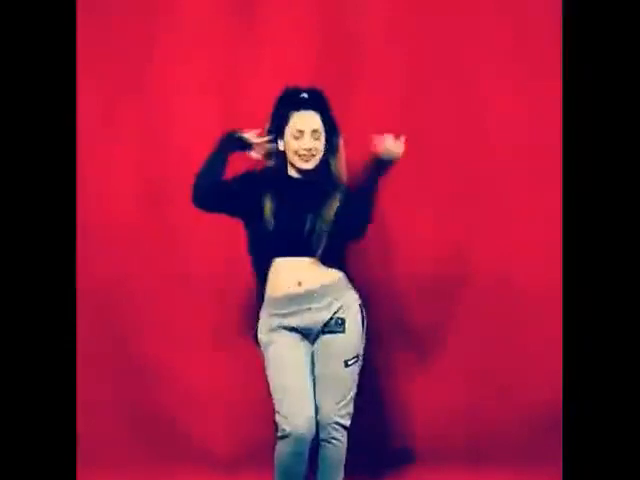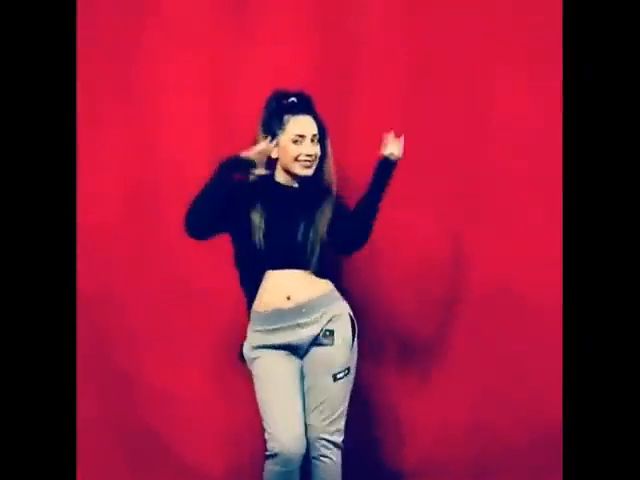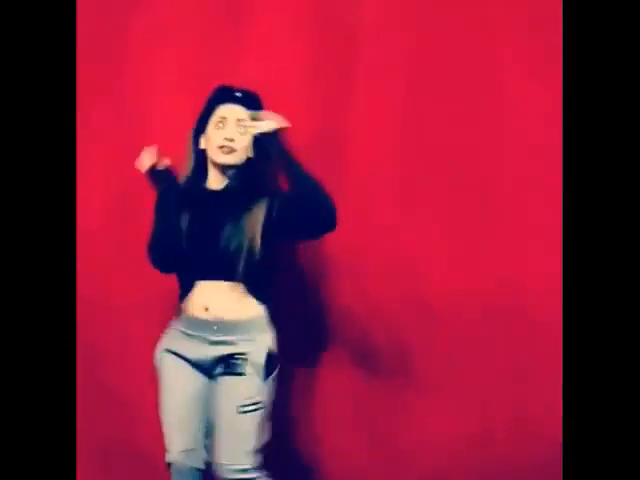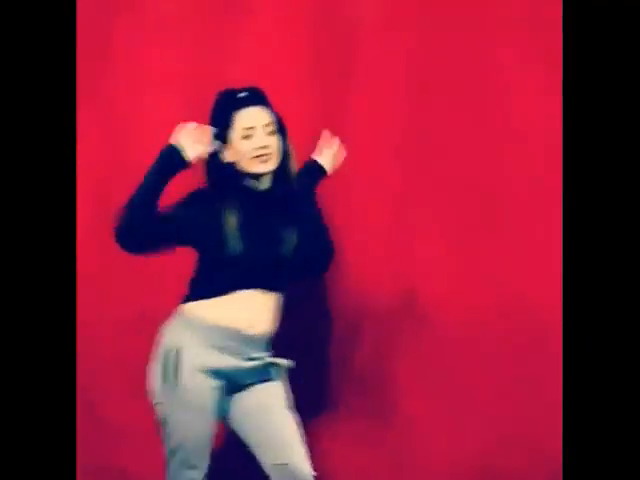
dt=1s
person 1, frame 1
left shoulder: (336, 191)
right shoulder: (260, 184)
left elbow: (353, 230)
right elbow: (205, 196)
left wrist: (378, 168)
right wrist: (230, 144)
left hip: (336, 309)
right hip: (281, 317)
left knee: (334, 419)
right knee: (295, 422)
person 1, frame 2
left shoulder: (323, 200)
right shoulder: (243, 194)
left elbow: (351, 238)
right elbow: (196, 226)
left wrist: (384, 170)
right wrist: (234, 167)
left hip: (326, 320)
right hip: (267, 332)
left knee: (325, 439)
right knee: (285, 446)
person 1, frame 3
left shoulder: (265, 202)
right shoulder: (179, 199)
left elbow: (321, 219)
right elbow: (164, 258)
left wrist: (280, 149)
right wrist: (164, 185)
left hip: (245, 343)
right hip: (185, 340)
person 1, frame 4
left shoulder: (287, 205)
right shoulder: (207, 204)
left elbow: (316, 262)
right elbow: (132, 237)
left wrist: (308, 184)
right wrist: (172, 159)
left hip: (255, 360)
right hip: (195, 347)
